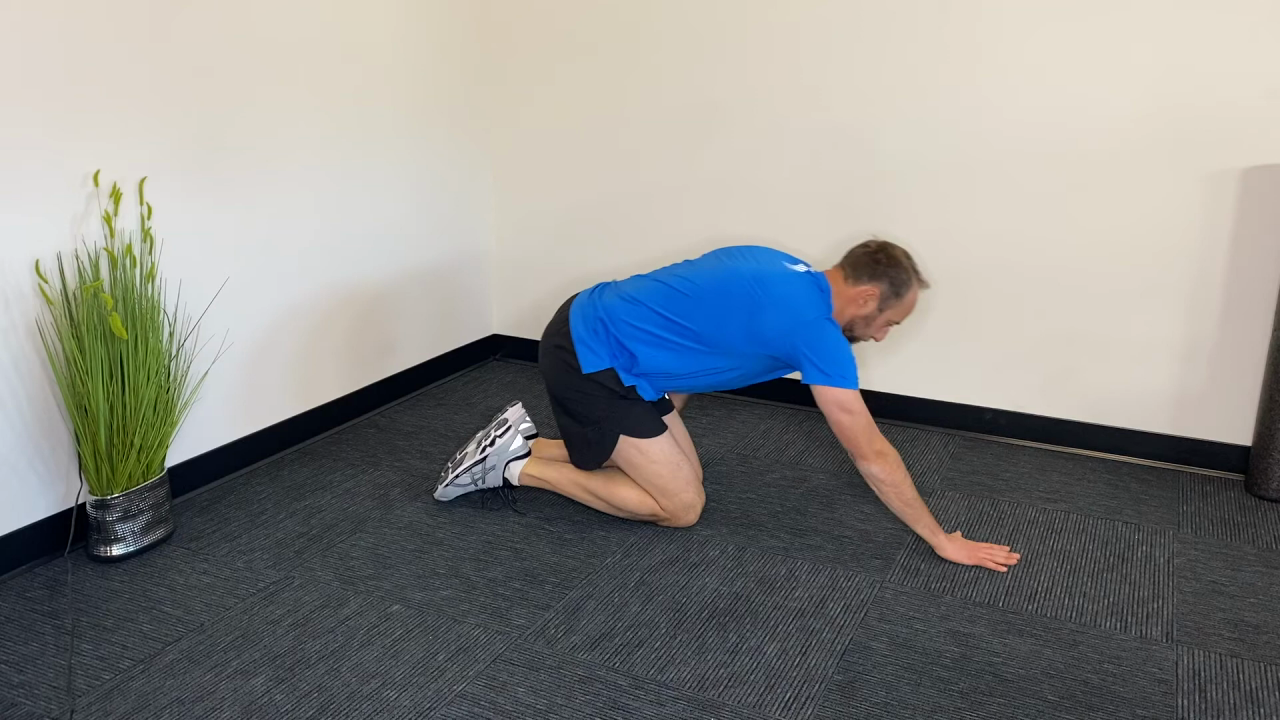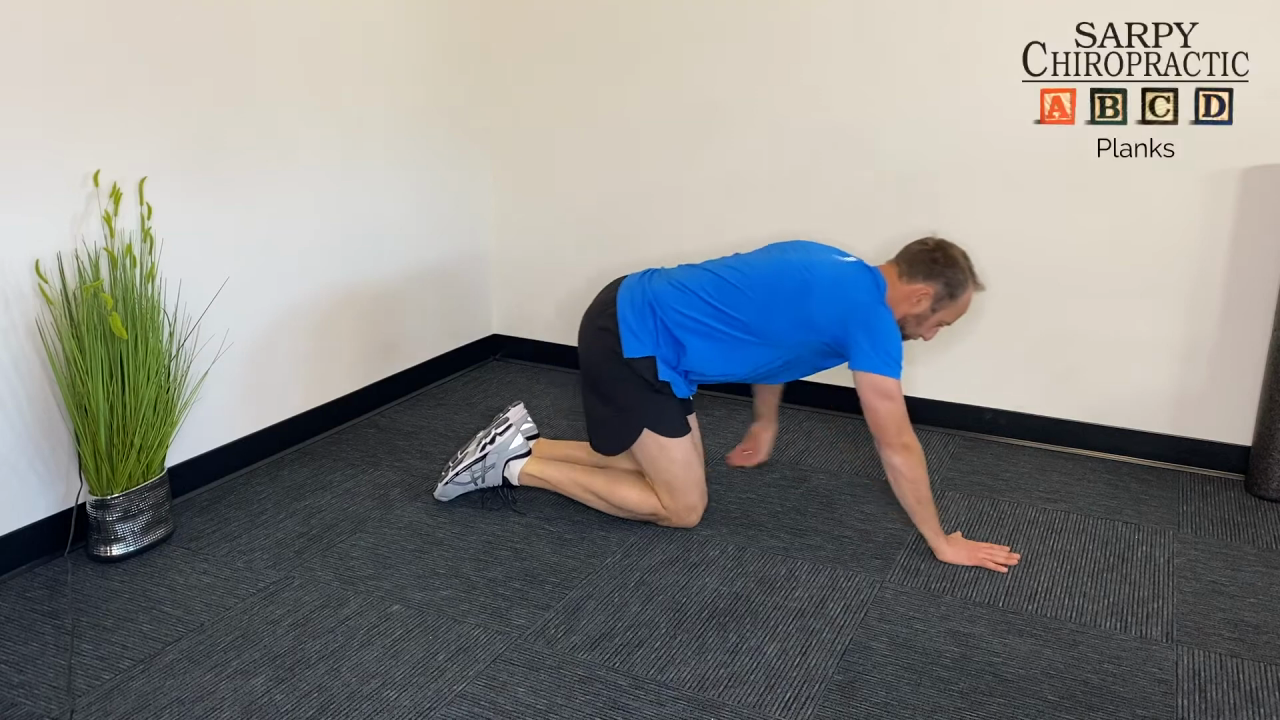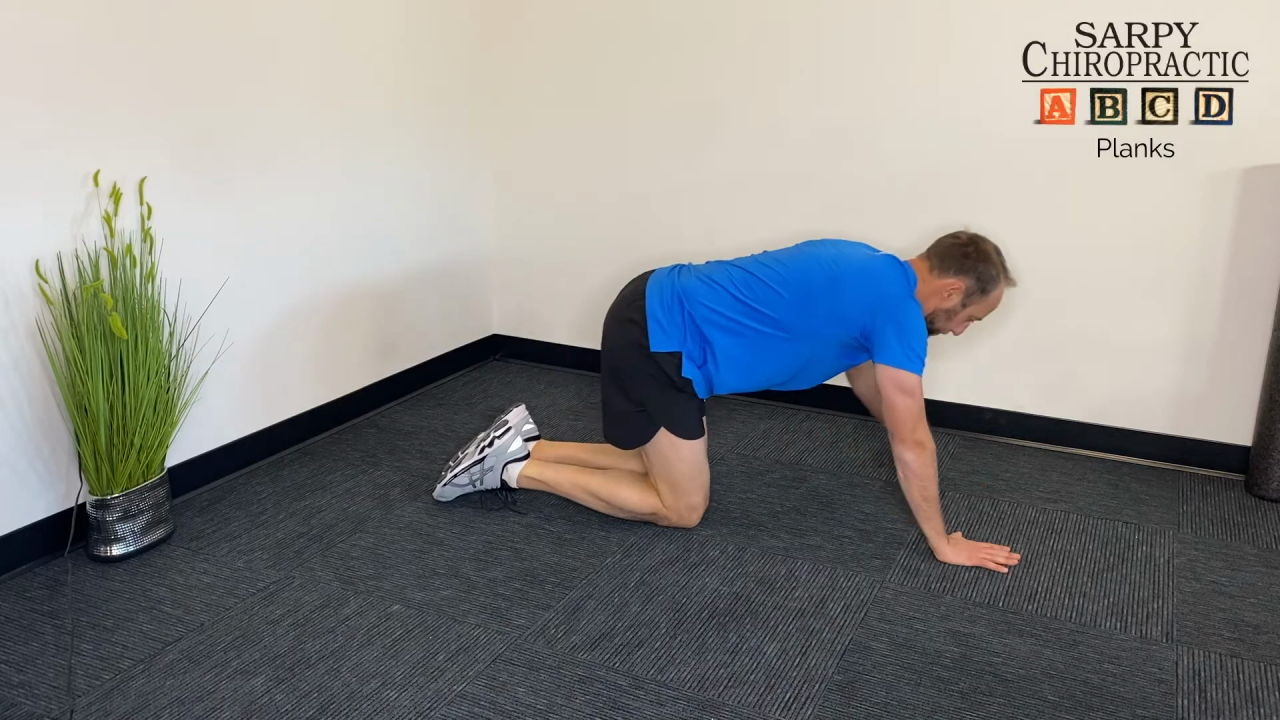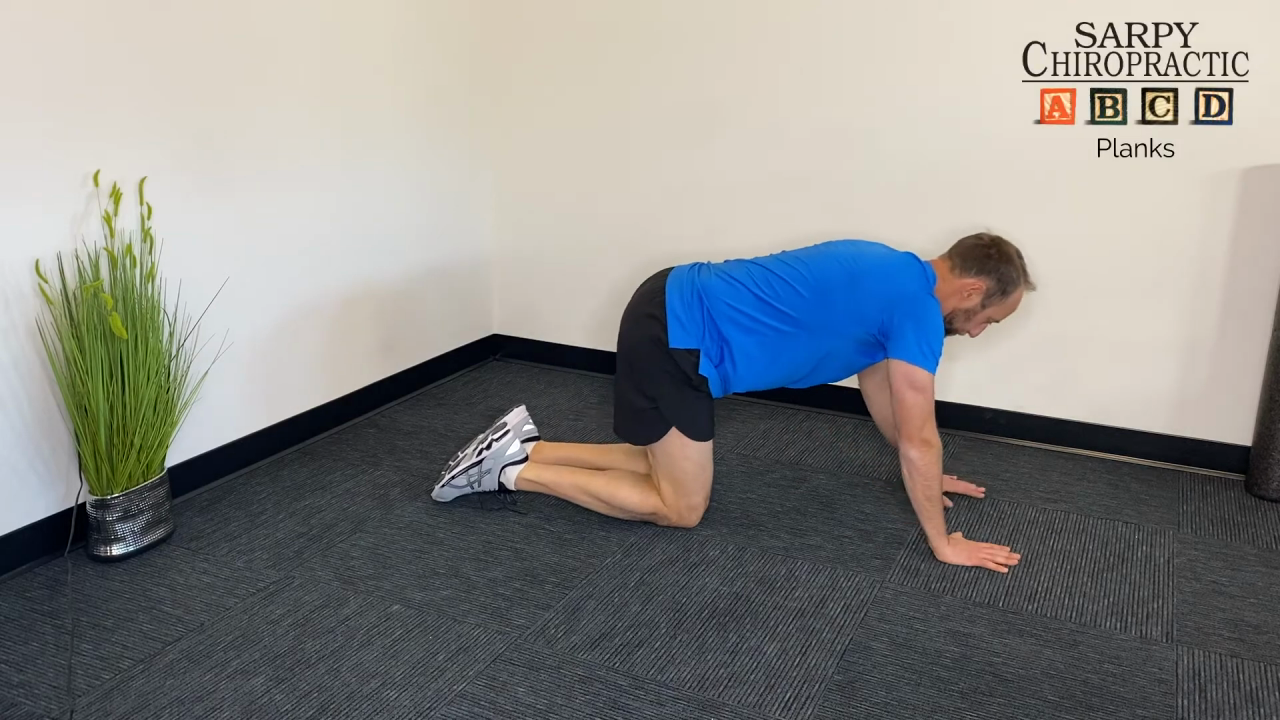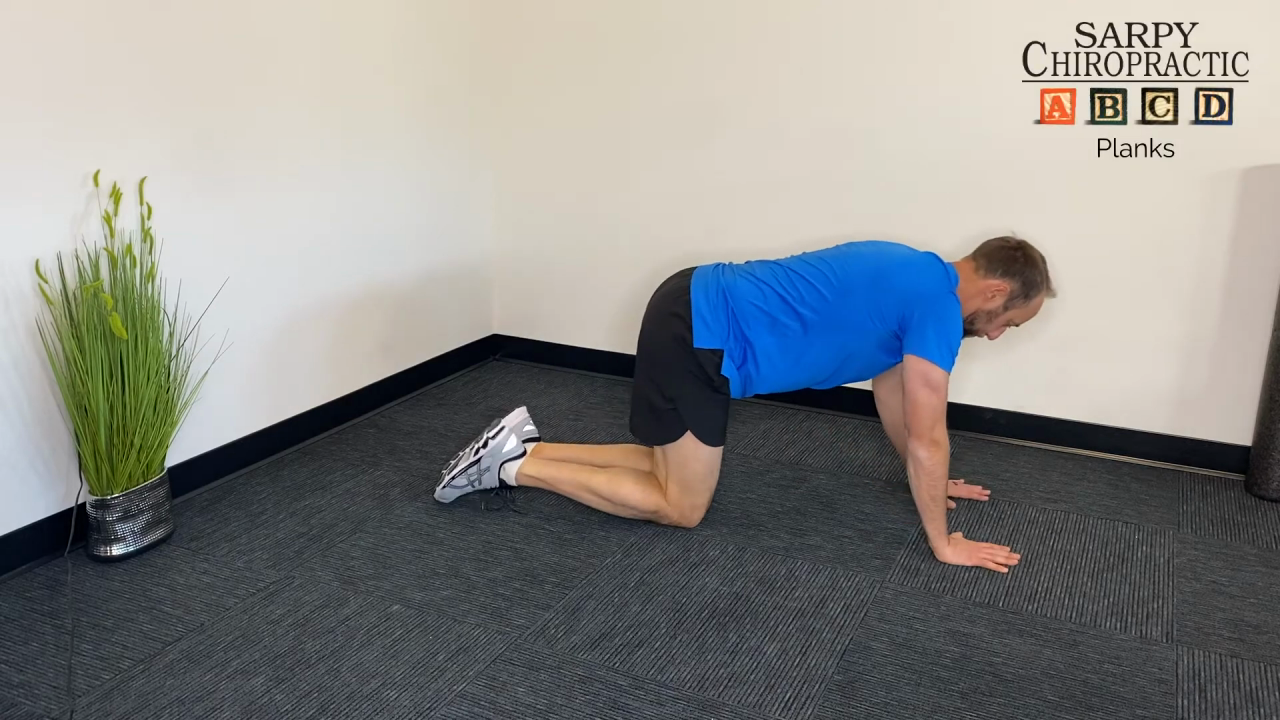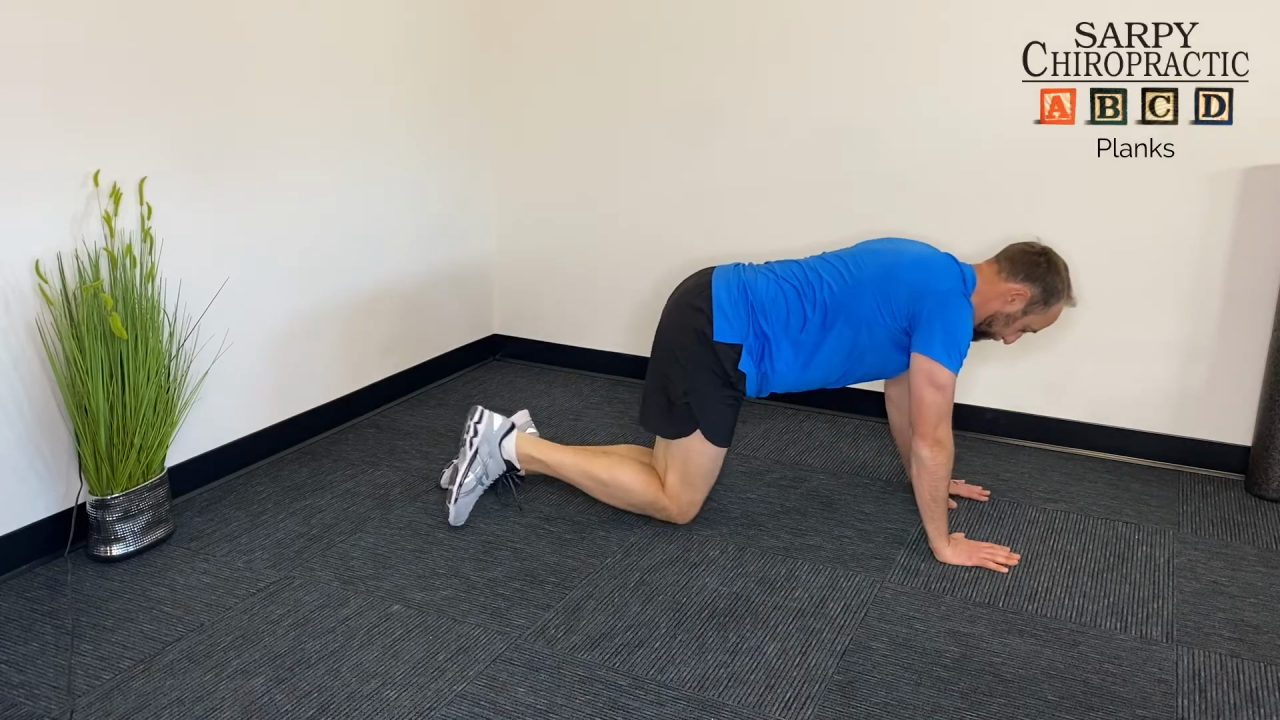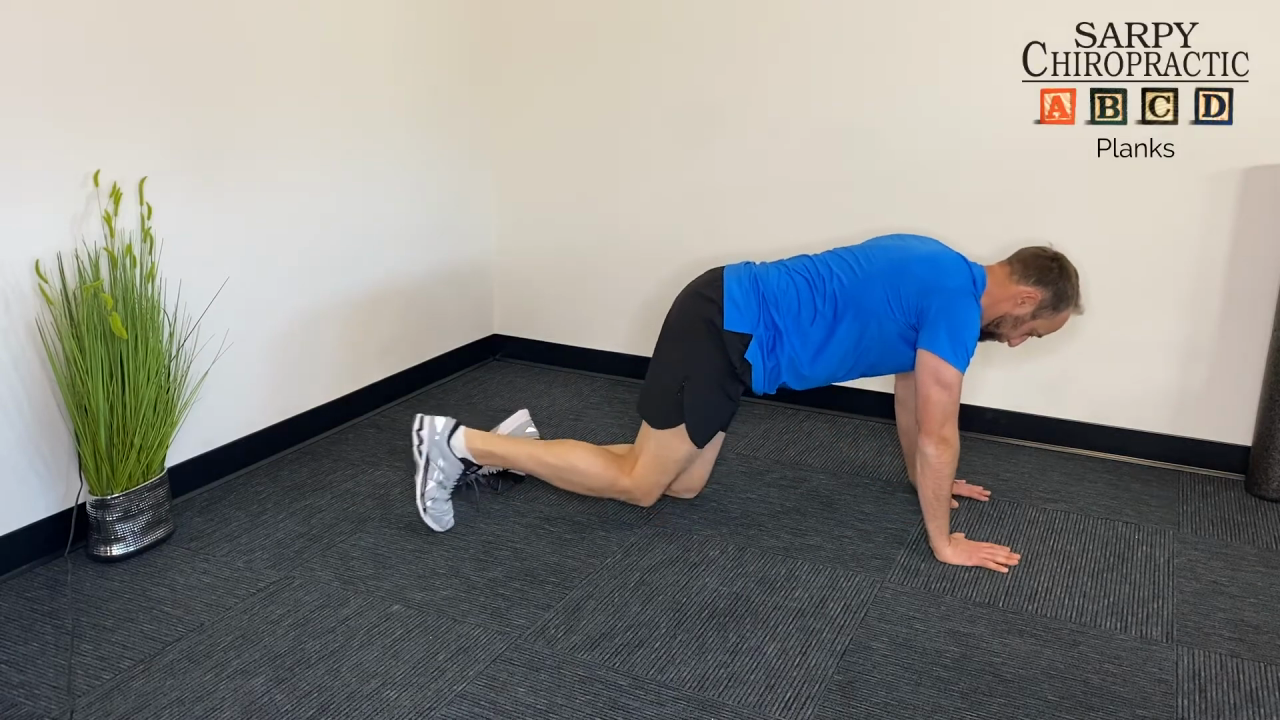
dt=0.3s
person 1, frame 1
left shoulder: (784, 273)
right shoulder: (809, 322)
right elbow: (871, 454)
left wrist: (662, 430)
right wrist: (941, 540)
left hip: (599, 336)
right hip: (589, 357)
left knee: (673, 473)
right knee: (681, 506)
left ankle: (525, 442)
right ankle: (516, 466)
person 1, frame 2
left shoulder: (838, 270)
right shoulder: (868, 310)
right elbow: (898, 447)
left wrist: (765, 423)
right wrist: (942, 543)
left hip: (632, 317)
right hip: (630, 344)
left knee: (672, 469)
right knee: (682, 507)
left ankle: (526, 441)
right ankle: (517, 466)
person 1, frame 3
left shoulder: (873, 274)
right shoulder: (897, 307)
left elbow: (860, 363)
right elbow: (911, 445)
left wrist: (902, 431)
right wrist: (943, 543)
left hip: (658, 314)
right hip: (657, 338)
left knee: (670, 469)
right knee: (681, 508)
left ankle: (525, 444)
right ankle: (514, 467)
person 1, frame 4
left shoulder: (892, 277)
right shoulder: (917, 305)
left elbow: (878, 383)
right elbow: (919, 439)
left wrist: (925, 472)
right wrist: (943, 542)
left hip: (673, 311)
right hip: (674, 335)
left knee: (671, 468)
right knee: (681, 508)
left ankle: (526, 446)
right ankle: (515, 471)
person 1, frame 5
left shoulder: (911, 281)
right shoulder: (937, 305)
left elbow: (889, 386)
right elbow: (928, 438)
left wrist: (924, 479)
right wrist: (943, 541)
left hip: (695, 313)
right hip: (698, 334)
left knee: (676, 469)
right knee: (681, 506)
left ankle: (527, 444)
right ankle: (514, 464)
person 1, frame 6
left shoulder: (929, 281)
right shoulder: (948, 301)
left elbow: (900, 387)
right elbow: (931, 436)
left wrist: (926, 477)
right wrist: (943, 541)
left hip: (716, 317)
right hip: (716, 332)
left knee: (678, 470)
right knee: (677, 502)
left ankle: (523, 447)
right ankle: (512, 447)
person 1, frame 7
left shoulder: (938, 280)
right shoulder: (956, 300)
left elbow: (909, 391)
right elbow: (938, 433)
left wrist: (923, 479)
right wrist: (943, 541)
left hip: (733, 325)
right hip: (725, 326)
left knee: (682, 480)
right knee: (639, 484)
left ankle: (522, 448)
right ankle: (456, 443)
